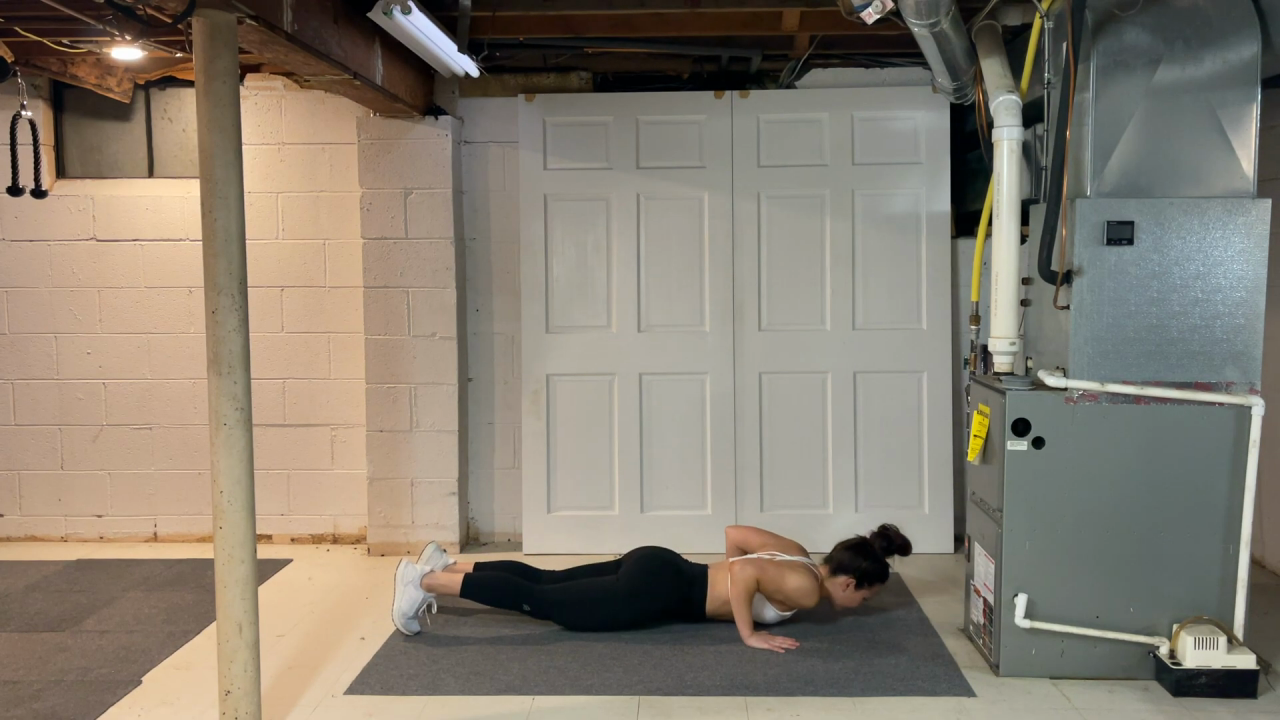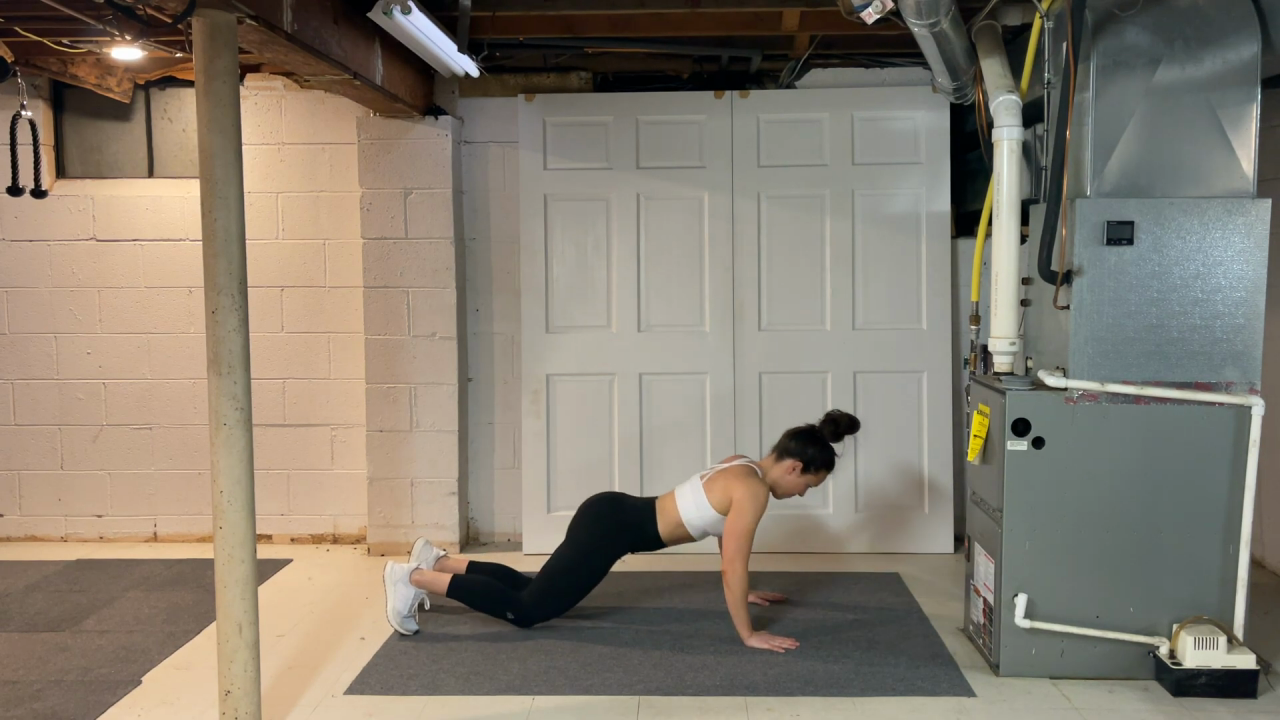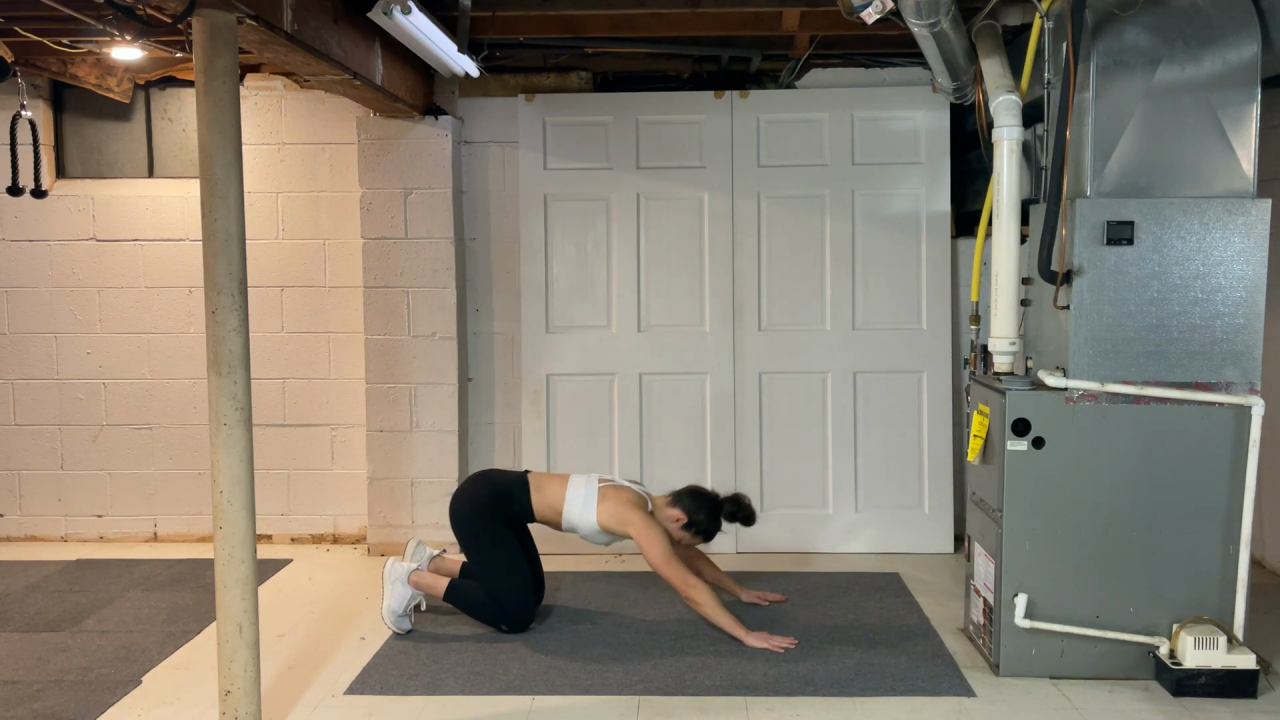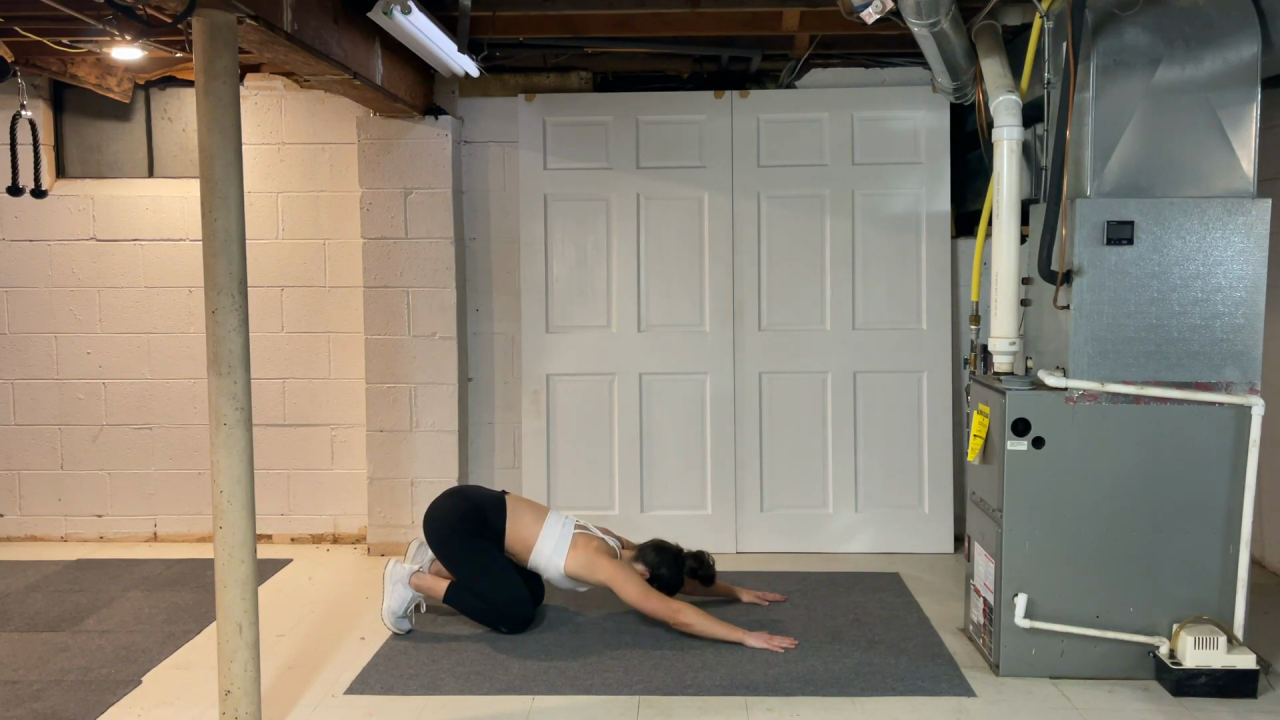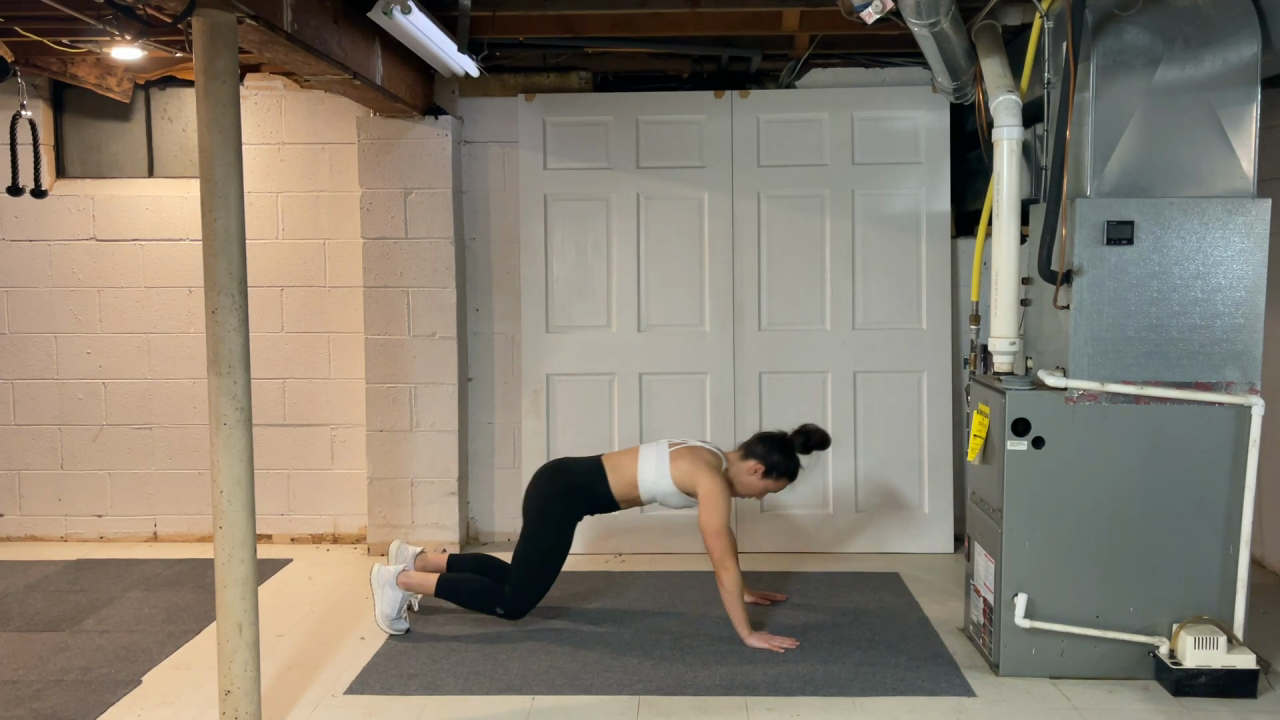
dt=0.5s
person 1, frame 1
left shoulder: (796, 553)
right shoulder: (806, 588)
left elbow: (735, 532)
right elbow: (743, 574)
right wrist: (749, 634)
left hip: (656, 567)
right hip: (656, 591)
left knee: (543, 581)
right knee: (538, 601)
left ankle: (446, 563)
right ankle: (425, 580)
person 1, frame 2
left shoulder: (745, 469)
right shoulder: (753, 488)
left elbow: (727, 538)
right elbow: (731, 567)
left wrist: (746, 592)
right wrist: (747, 634)
left hip: (612, 516)
right hip: (611, 527)
left knee: (533, 589)
right knee: (526, 610)
left ankle: (438, 561)
right ankle: (415, 578)
person 1, frame 3
left shoulder: (652, 505)
right shoulder: (641, 520)
left elbow: (690, 556)
right elbow: (690, 588)
left wrist: (740, 592)
right wrist: (746, 635)
left hip: (498, 498)
right hip: (481, 503)
left knee: (527, 593)
right knee: (514, 618)
left ankle: (431, 562)
right ankle: (413, 579)
person 1, frame 4
left shoulder: (624, 549)
right shoulder: (609, 565)
left elbow: (681, 578)
right elbow: (676, 614)
left wrist: (739, 592)
right wrist: (746, 637)
left hip: (475, 510)
right hip: (454, 519)
left knee: (530, 596)
right knee: (514, 616)
left ankle: (432, 564)
right ankle: (412, 581)
person 1, frame 5
left shoulder: (716, 461)
right shoulder: (712, 478)
left elbow: (722, 536)
right elbow: (724, 563)
left wrist: (746, 591)
right wrist: (749, 634)
left hip: (565, 484)
right hip: (564, 493)
left knee: (521, 576)
right knee: (514, 601)
left ankle: (416, 558)
right ankle: (402, 580)
